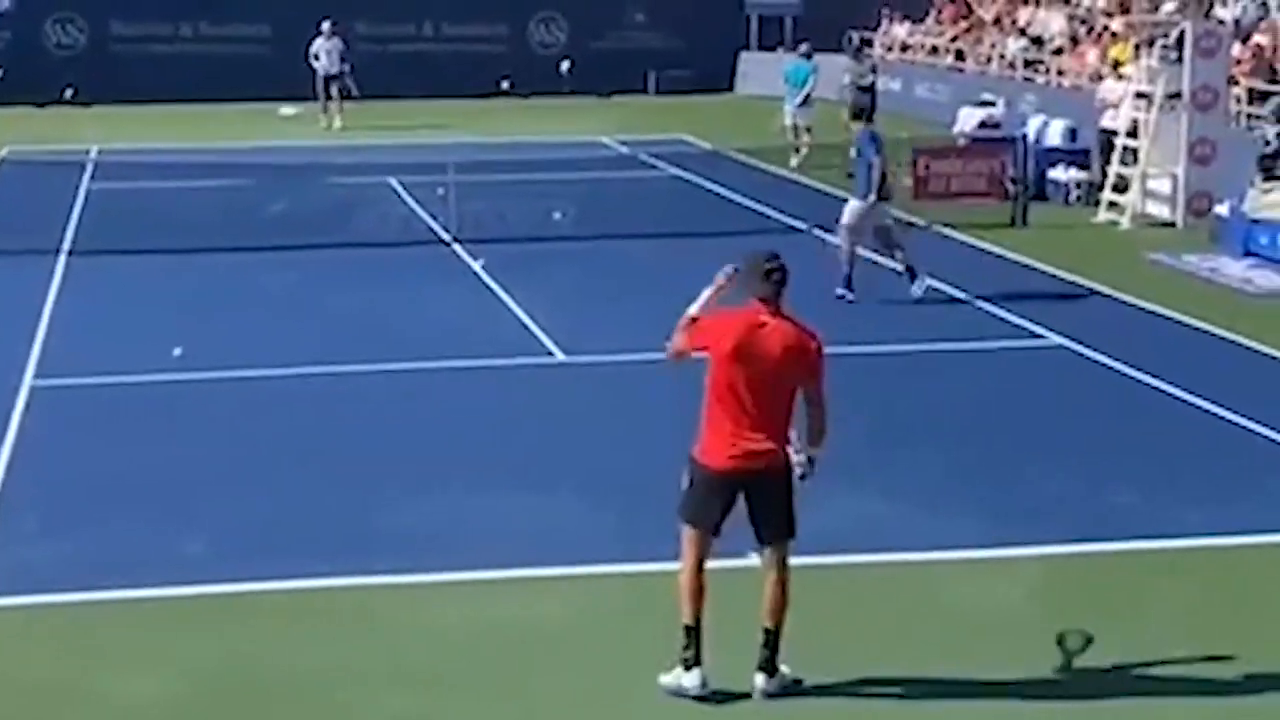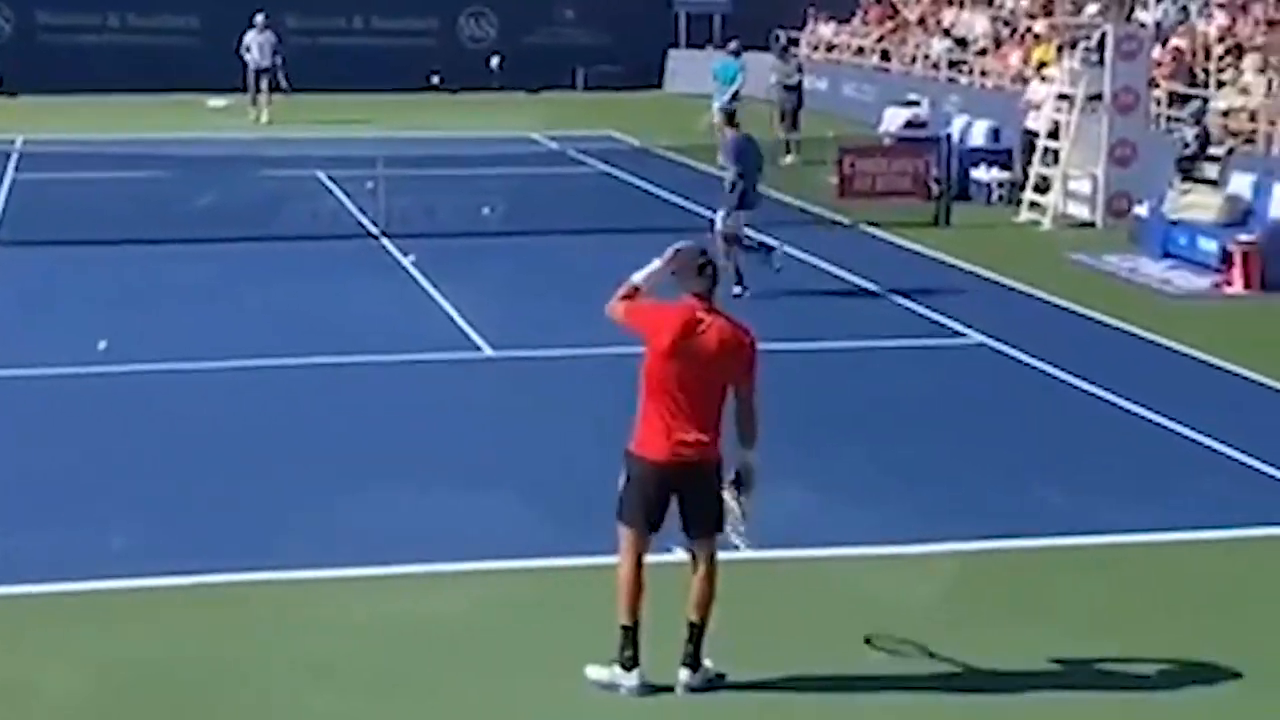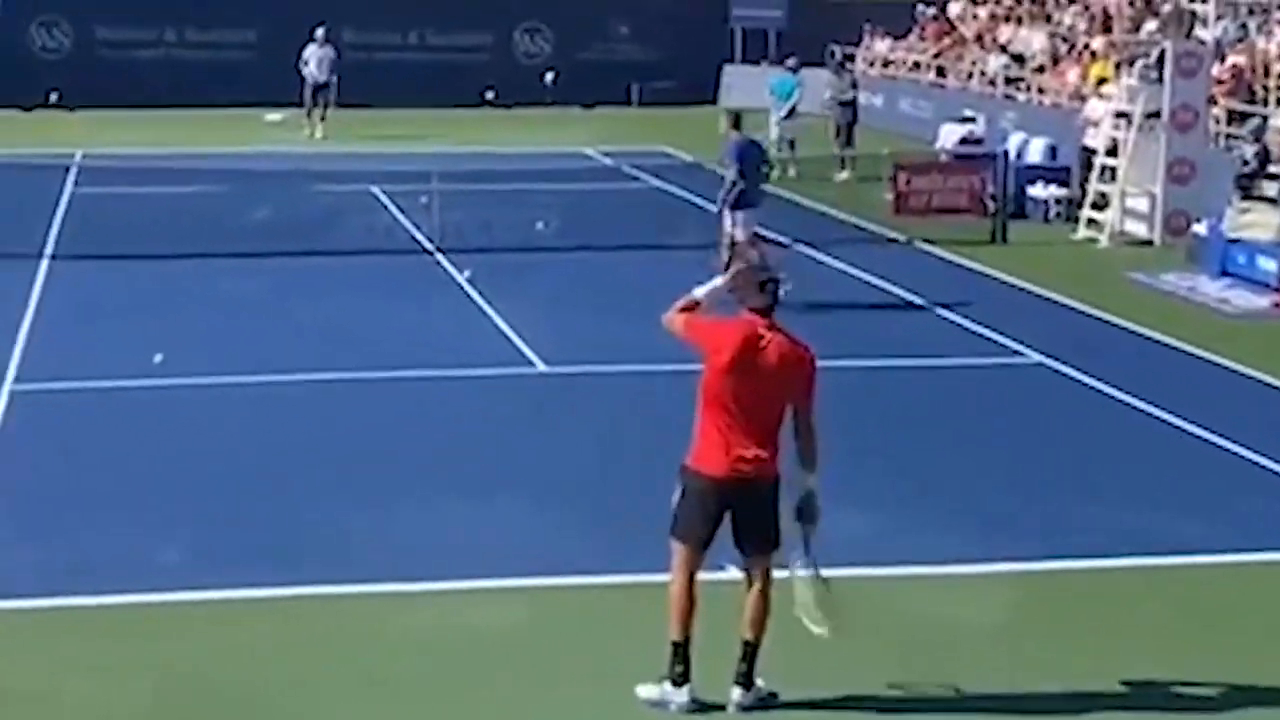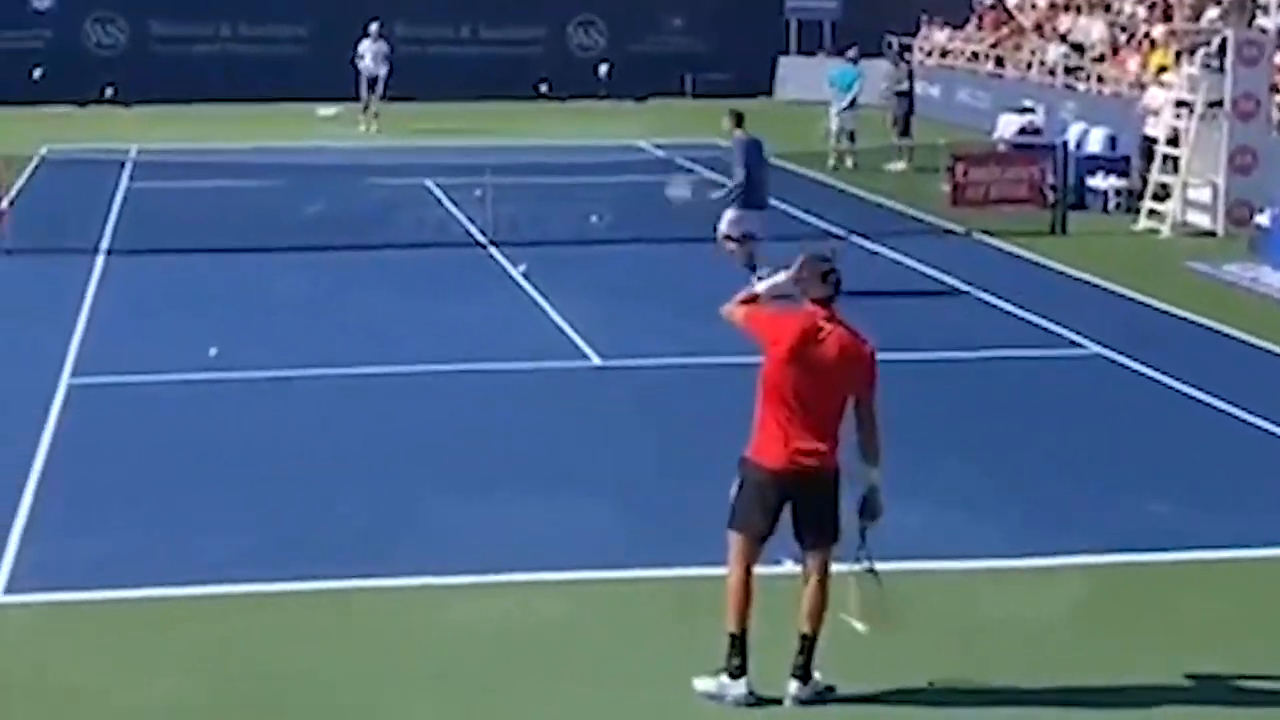
dt=0.2s
person 1, frame 1
left shoulder: (724, 325)
right shoulder: (805, 342)
left elbow: (674, 346)
right elbow: (817, 414)
left wrist: (711, 293)
right wrist: (809, 454)
left hip: (715, 462)
right hip: (770, 466)
left knee: (693, 556)
right knee: (775, 564)
left ankle: (691, 665)
right ankle: (767, 670)
person 1, frame 2
left shoulder: (662, 319)
right shoulder: (739, 338)
left elbow: (613, 306)
right elbow: (745, 411)
left wrist: (656, 266)
right wrist: (747, 462)
left hip: (650, 457)
right hip: (703, 462)
left knee: (631, 554)
right knee: (704, 559)
left ankle: (628, 664)
right ankle: (691, 665)
person 1, frame 3
left shoulder: (722, 334)
right shoulder: (798, 356)
left elbow: (671, 317)
right elbow: (804, 431)
left wrist: (718, 283)
right wrist: (810, 489)
left hip: (707, 472)
right hip: (759, 478)
left knee: (683, 571)
right knee: (758, 577)
left ankle: (678, 682)
right ankle: (743, 684)
person 1, frame 4
left shoulder: (782, 326)
right shoulder: (858, 349)
left elbow: (730, 309)
right elbow: (866, 424)
left wrist: (780, 279)
right wrist: (873, 484)
left hip: (766, 465)
right hip: (819, 471)
left knee: (740, 561)
right knee: (816, 570)
left ankle: (735, 674)
right ankle: (801, 677)
